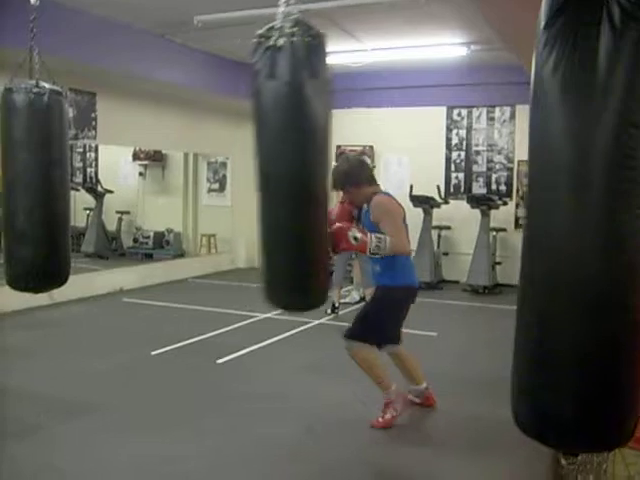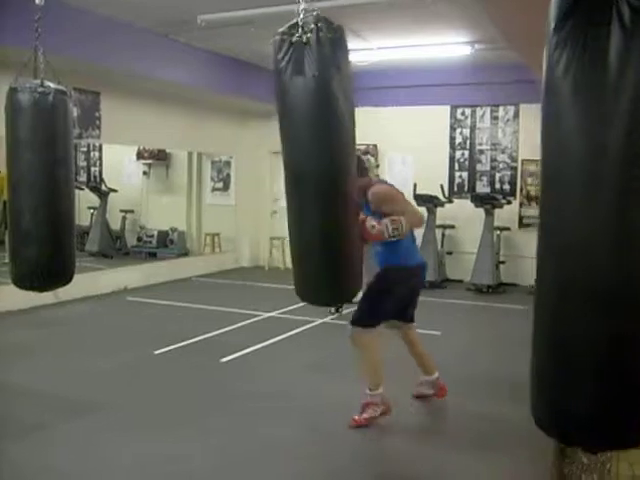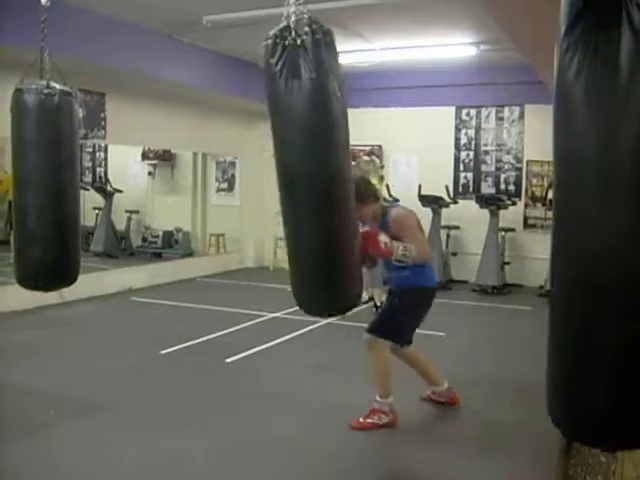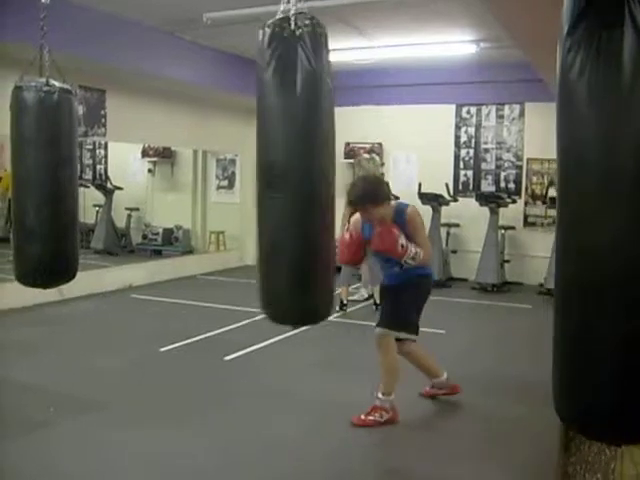
dt=0.2s
person 1, frame 1
left shoulder: (382, 203)
right shoulder: (370, 206)
left elbow: (403, 247)
right elbow: (376, 243)
left wrist: (361, 240)
right wrist: (347, 238)
left hip: (396, 288)
right hip: (393, 285)
left knee: (355, 343)
right knee: (388, 343)
left ankle: (393, 398)
right ankle: (422, 392)
person 1, frame 2
left shoulder: (378, 192)
right shoulder: (369, 193)
left elbow: (417, 219)
left wrist: (378, 228)
left hip: (399, 269)
right hip: (409, 267)
left knee: (360, 328)
right knee: (403, 325)
left ankle: (376, 401)
right ankle: (433, 382)
person 1, frame 3
left shoulder: (398, 216)
right shoulder: (372, 221)
left elbow: (424, 254)
right elbow: (373, 260)
left wrist: (388, 247)
right wrist: (361, 251)
left hip: (418, 288)
right hip: (402, 287)
left knee: (375, 340)
right knee: (398, 346)
left ankle: (384, 410)
right ankle: (443, 391)
person 1, frame 4
left shoulder: (408, 215)
right shoulder: (358, 222)
left elbow: (426, 257)
left wrist: (402, 248)
left hip: (415, 280)
right hip: (390, 284)
left knee: (385, 335)
right knee: (401, 342)
left ankle: (385, 406)
right ankle: (443, 382)
